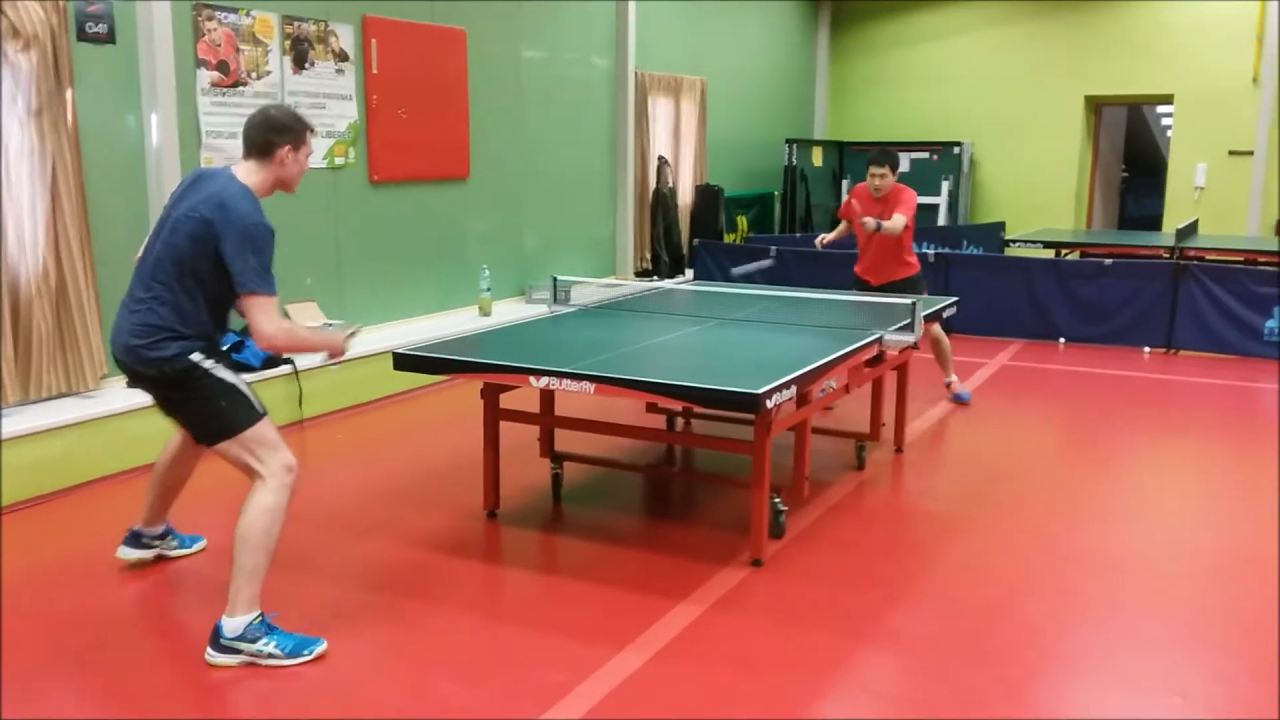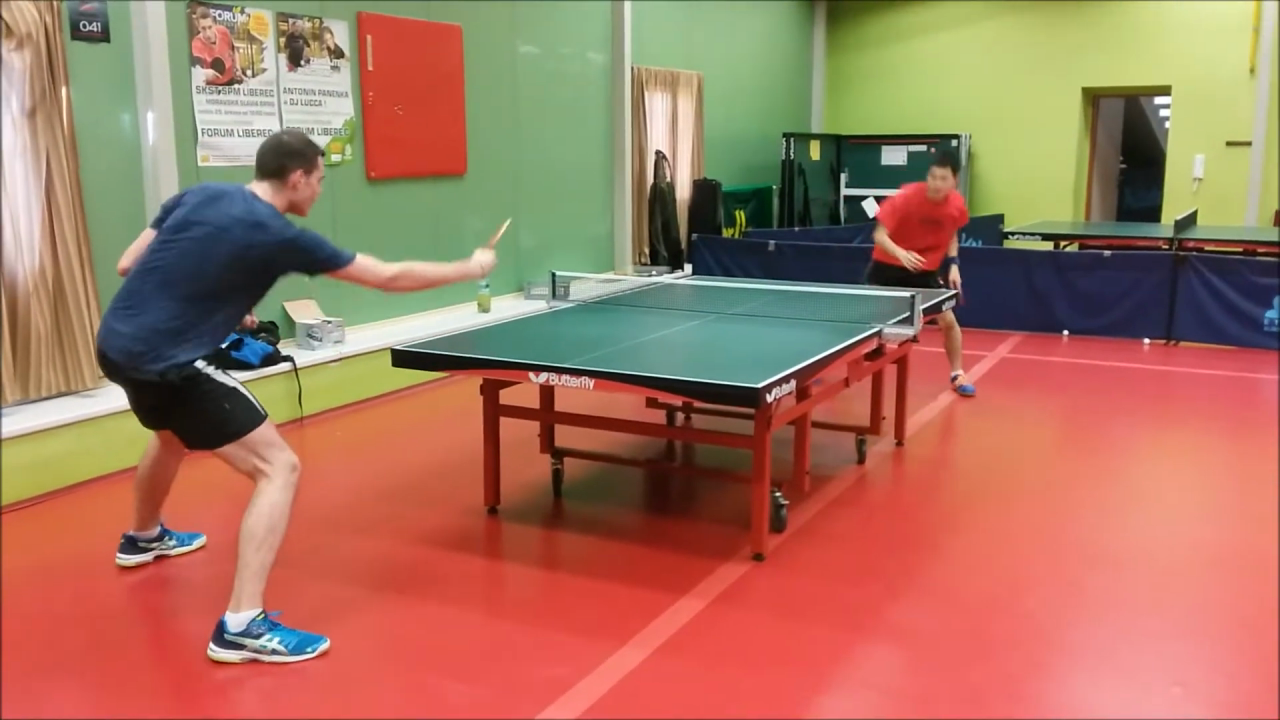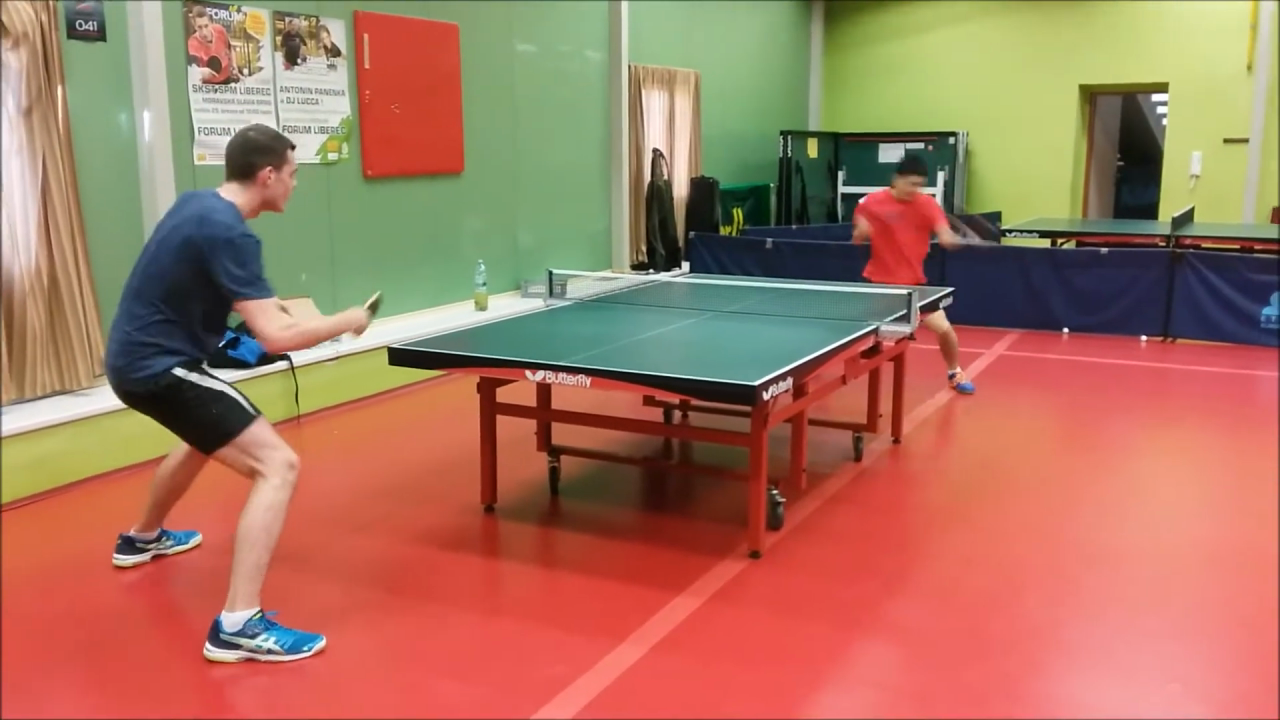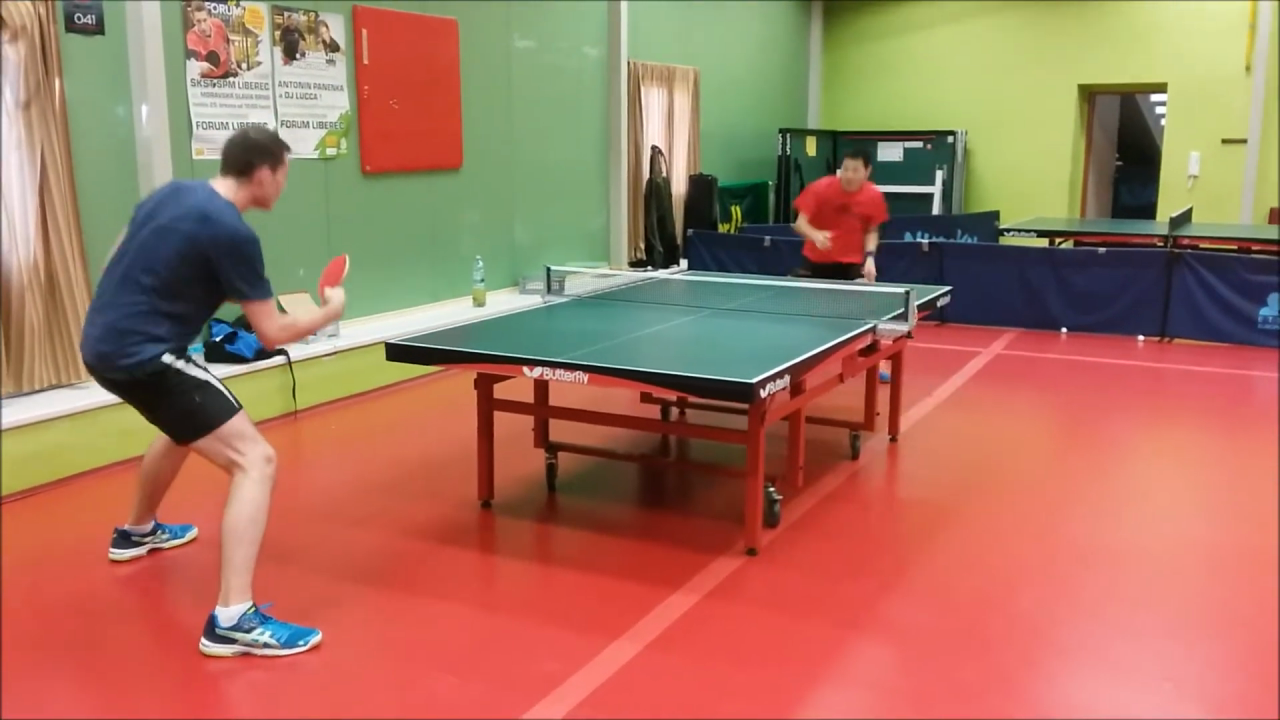
dt=0.4s
person 1, frame 1
left shoulder: (204, 179)
right shoulder: (246, 221)
left elbow: (152, 256)
right elbow: (271, 335)
right wrist: (331, 339)
left hip: (135, 339)
right hip: (171, 353)
left knee: (200, 428)
right knee: (276, 467)
left ankle: (148, 532)
right ankle: (238, 630)
person 1, frame 2
left shoulder: (197, 195)
right shoulder: (279, 235)
left elbow: (127, 265)
right elbow: (389, 277)
right wrist: (470, 268)
left hip: (118, 343)
right hip: (167, 363)
left knee: (172, 435)
right knee: (278, 470)
left ankle: (141, 538)
right ankle: (241, 625)
person 1, frame 3
left shoulder: (196, 205)
right shoulder: (230, 235)
right elbow: (277, 336)
left wrist: (249, 296)
right wrist: (347, 320)
left hip: (135, 357)
right hip: (157, 368)
left knee: (212, 433)
right knee: (277, 466)
left ankle: (142, 536)
right ankle: (236, 625)
person 1, frame 4
left shoulder: (172, 192)
right shoulder: (233, 234)
left elbow: (123, 264)
right elbow: (273, 333)
right wrist: (330, 309)
left hip: (104, 344)
right hip: (143, 356)
left knee: (187, 427)
right knee: (254, 461)
left ankle: (136, 530)
right ankle: (233, 619)
person 2, frame 1
left shoulder: (905, 196)
right shoulder: (857, 193)
left elbow: (896, 227)
left wrist: (875, 225)
right wrist: (833, 235)
left hip: (903, 275)
right hip: (866, 276)
left knee: (933, 331)
left ankle: (952, 380)
person 2, frame 2
left shoulder: (957, 204)
right shoulder: (905, 197)
right elbow: (879, 234)
left wrist: (953, 265)
right wrist: (900, 253)
left hip: (924, 268)
right hip: (888, 263)
left knee: (948, 320)
left ankle: (956, 374)
person 2, frame 3
left shoulder: (927, 204)
right shoulder: (872, 201)
left elbow: (947, 239)
right elbow: (858, 236)
left wrist: (952, 238)
right wrist: (860, 229)
left hip: (912, 280)
right hip: (877, 279)
left knee: (943, 328)
left ankle: (955, 372)
person 2, frame 4
left shoulder: (874, 197)
right shoulder: (821, 187)
left elbow: (872, 232)
right elbow: (800, 223)
left wrist: (870, 257)
right wrist: (814, 234)
left hip: (850, 260)
right hip: (816, 258)
